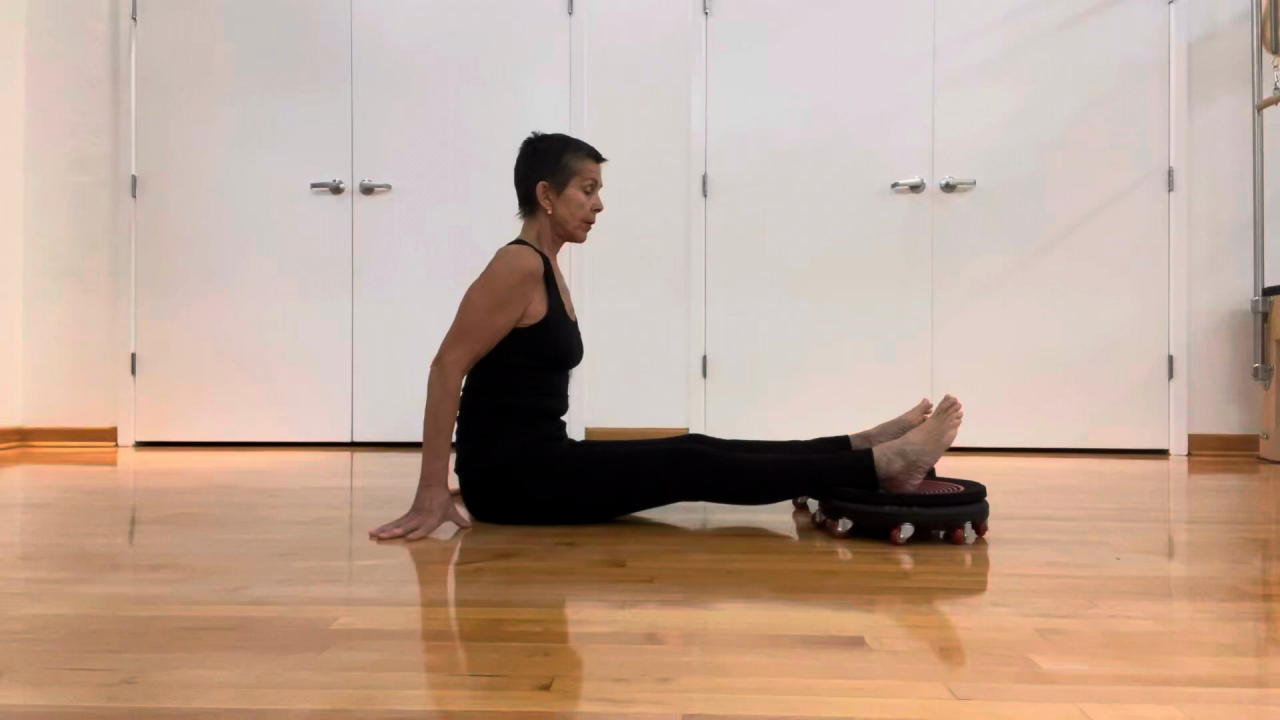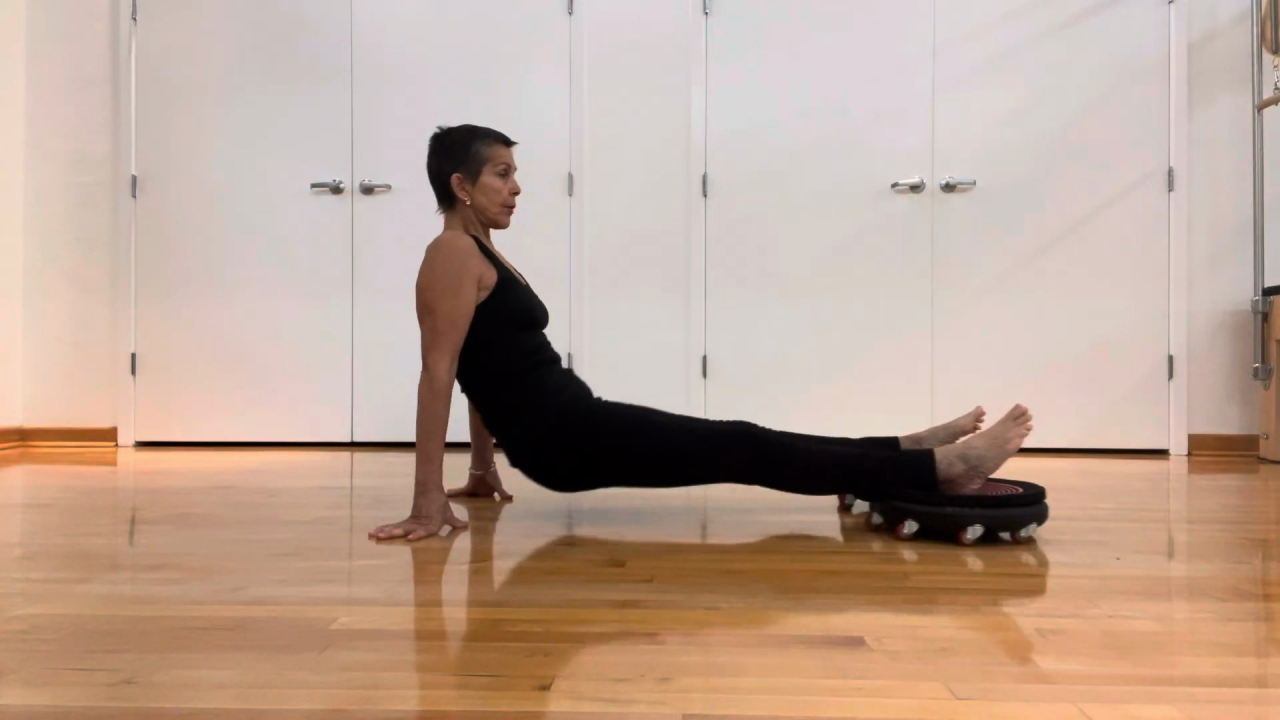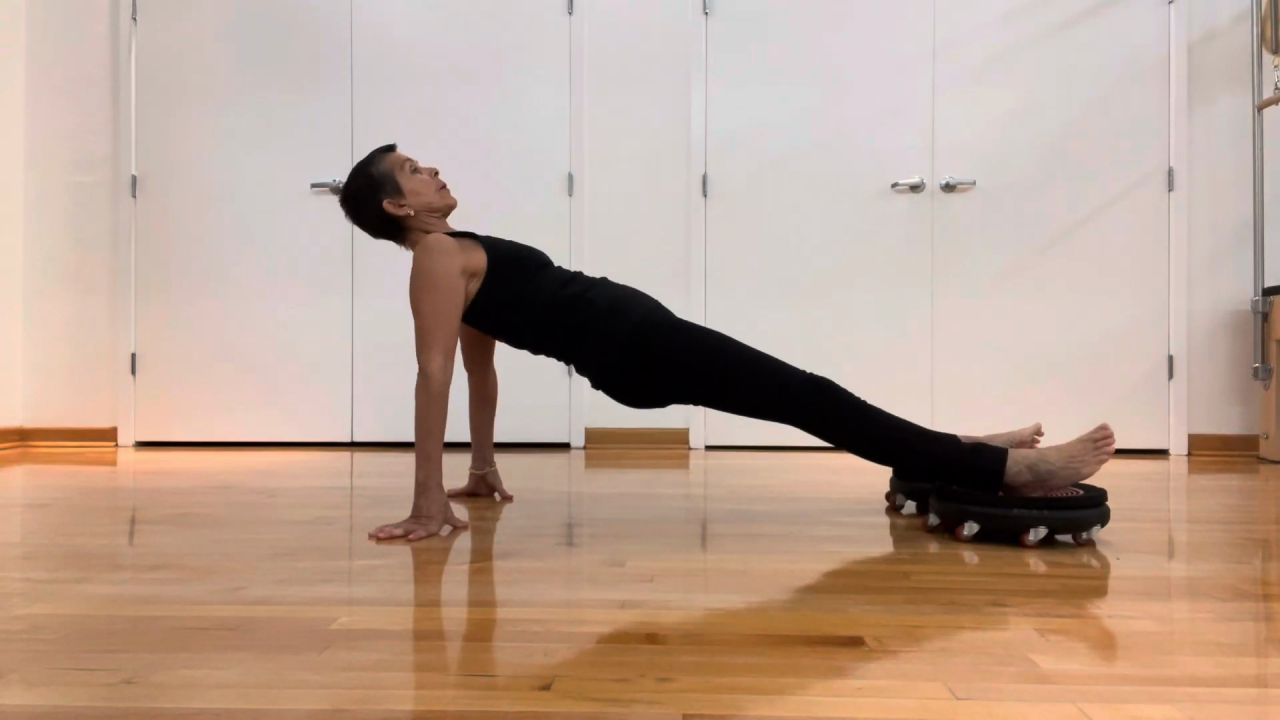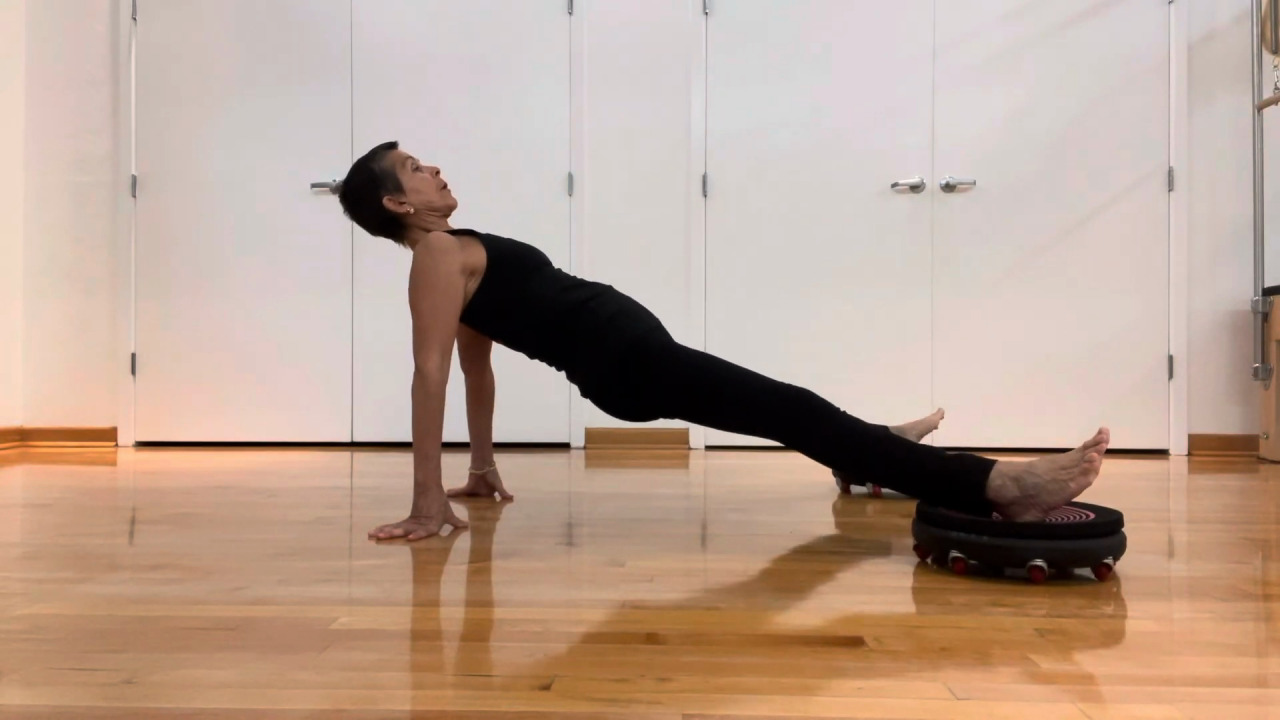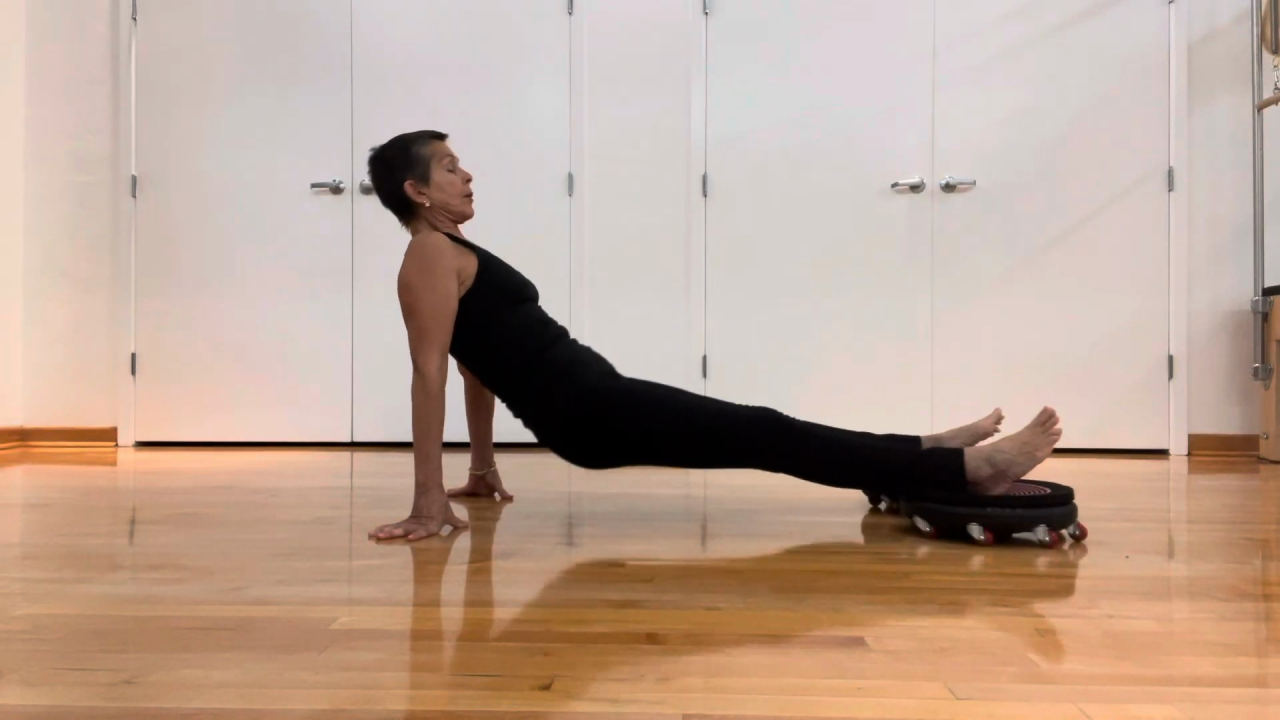
dt=1s
person 1, frame 1
left shoulder: (547, 267)
right shoulder: (519, 267)
right elbow: (447, 368)
right wrist: (432, 491)
left hip: (539, 461)
right hip: (507, 476)
left knee: (694, 454)
right knee: (689, 466)
left ankle: (861, 448)
right ankle: (881, 465)
person 1, frame 2
left shoulder: (483, 254)
right shoulder: (452, 254)
left elbow: (482, 363)
right elbow: (437, 372)
left wrist: (485, 467)
right wrist: (428, 502)
left hip: (570, 424)
right hip: (555, 436)
left knee: (736, 442)
right knee: (739, 451)
left ankle: (912, 452)
right ankle: (941, 469)
person 1, frame 3
left shoulder: (460, 256)
right shoulder: (437, 260)
left elbow: (479, 368)
right elbow: (435, 375)
right wrist: (428, 503)
left hip: (637, 331)
right hip: (632, 349)
left knee: (802, 397)
right knee: (809, 402)
left ankle: (960, 455)
right ankle: (1009, 472)
person 1, frame 4
left shoulder: (460, 256)
right shoulder: (438, 256)
left elbow: (476, 366)
right elbow: (431, 374)
right wrist: (427, 502)
left hip: (631, 345)
right hip: (624, 361)
left knee: (786, 409)
right knee: (793, 416)
left ankle: (881, 441)
right ankle: (998, 486)
person 1, frame 5
left shoulder: (457, 254)
right shoulder: (429, 255)
left elbow: (479, 366)
right elbow: (429, 372)
left wrist: (483, 468)
right wrist: (429, 501)
left hip: (593, 396)
right hip: (584, 412)
left knee: (763, 430)
right knee: (765, 439)
left ankle: (936, 454)
right ankle: (968, 470)
